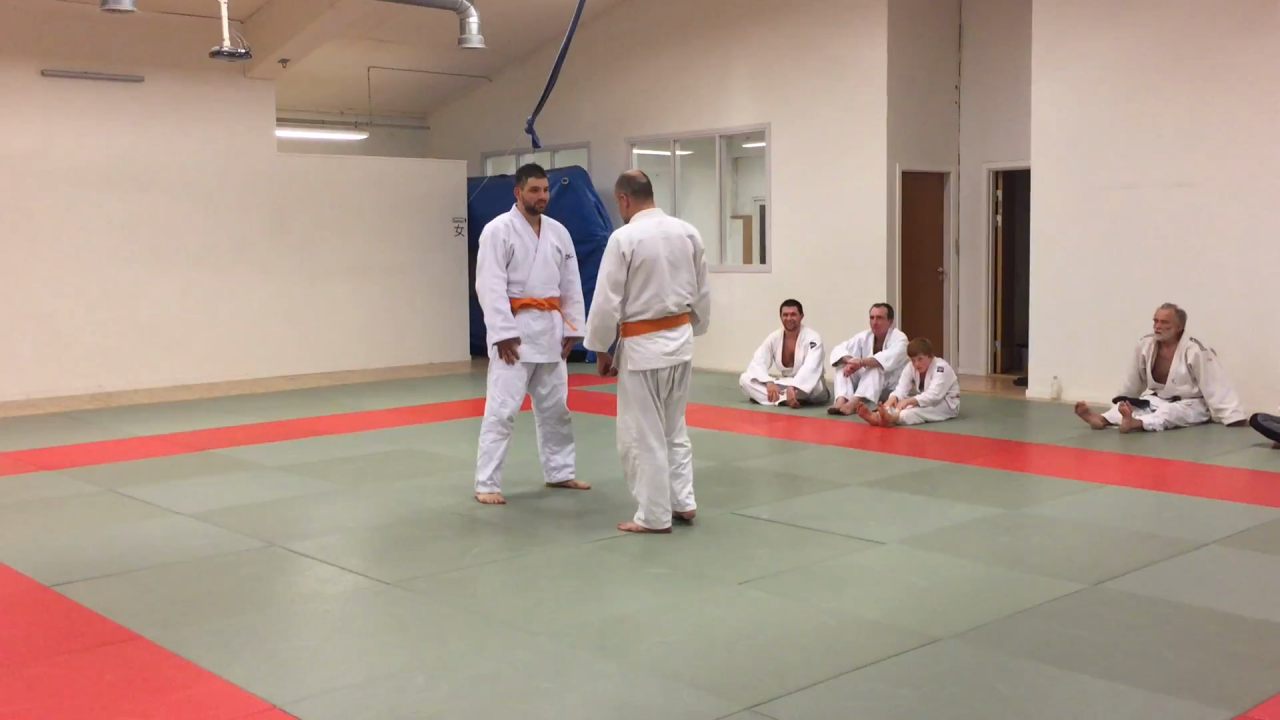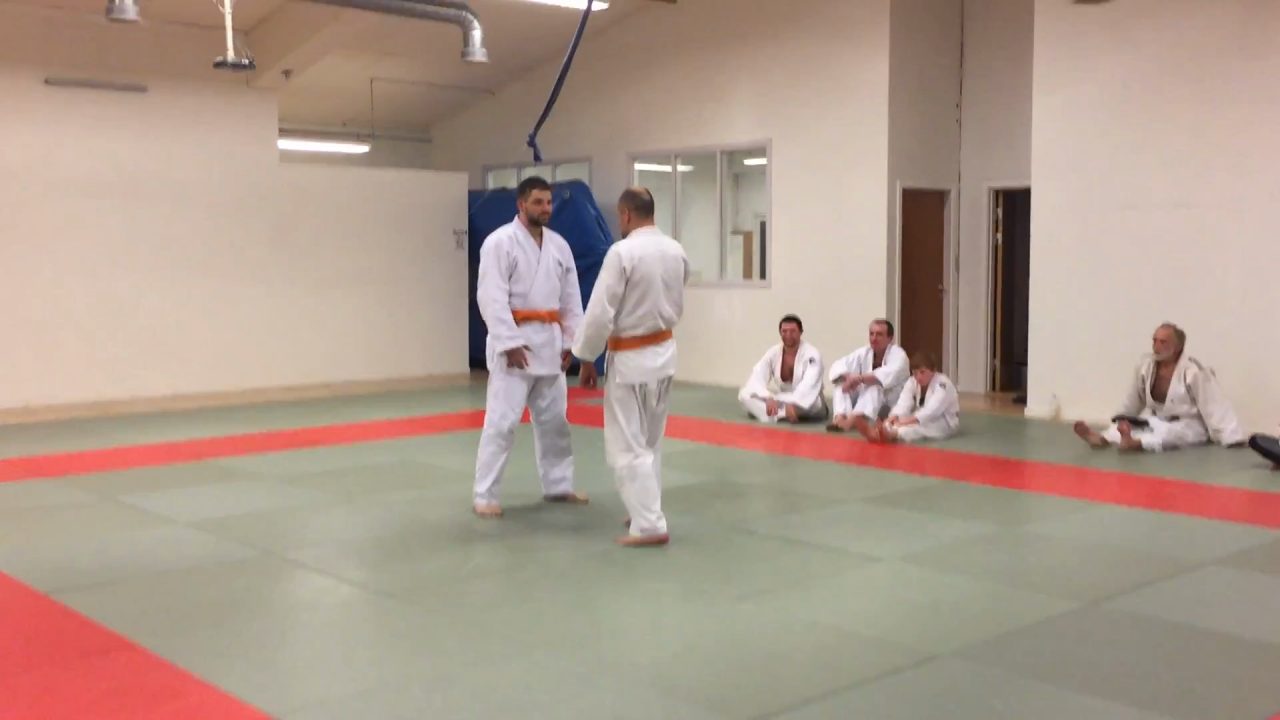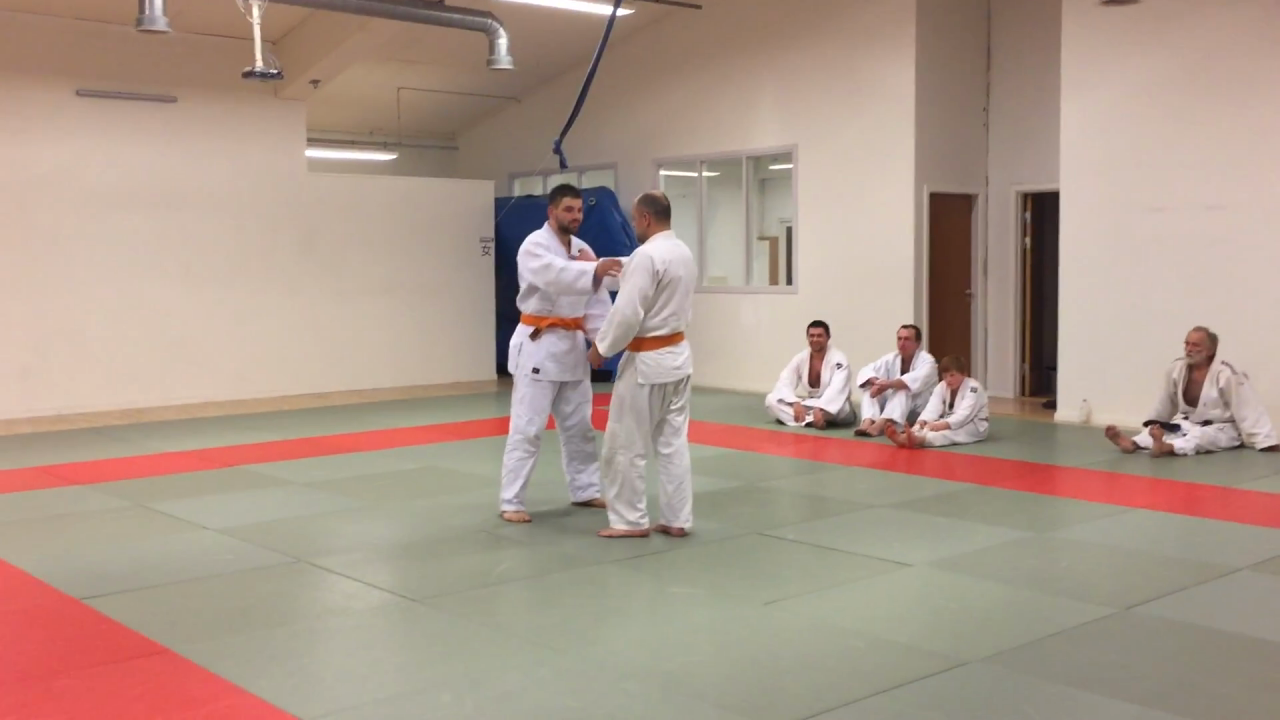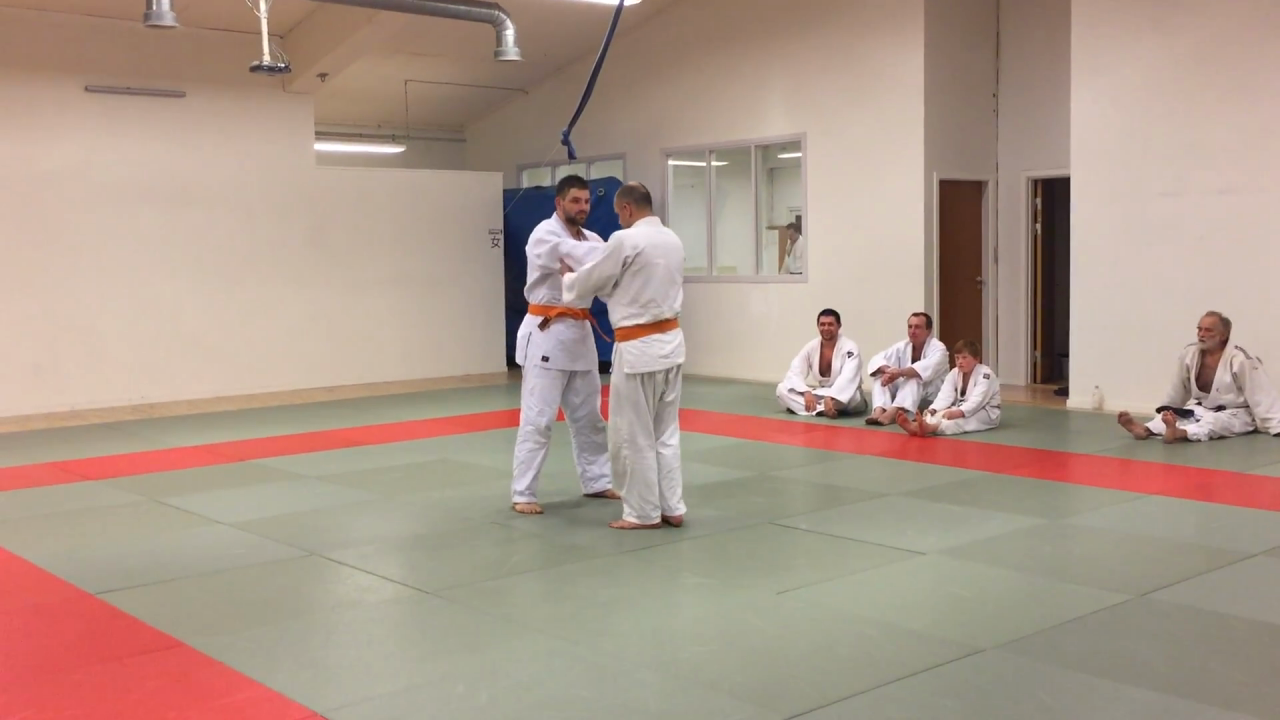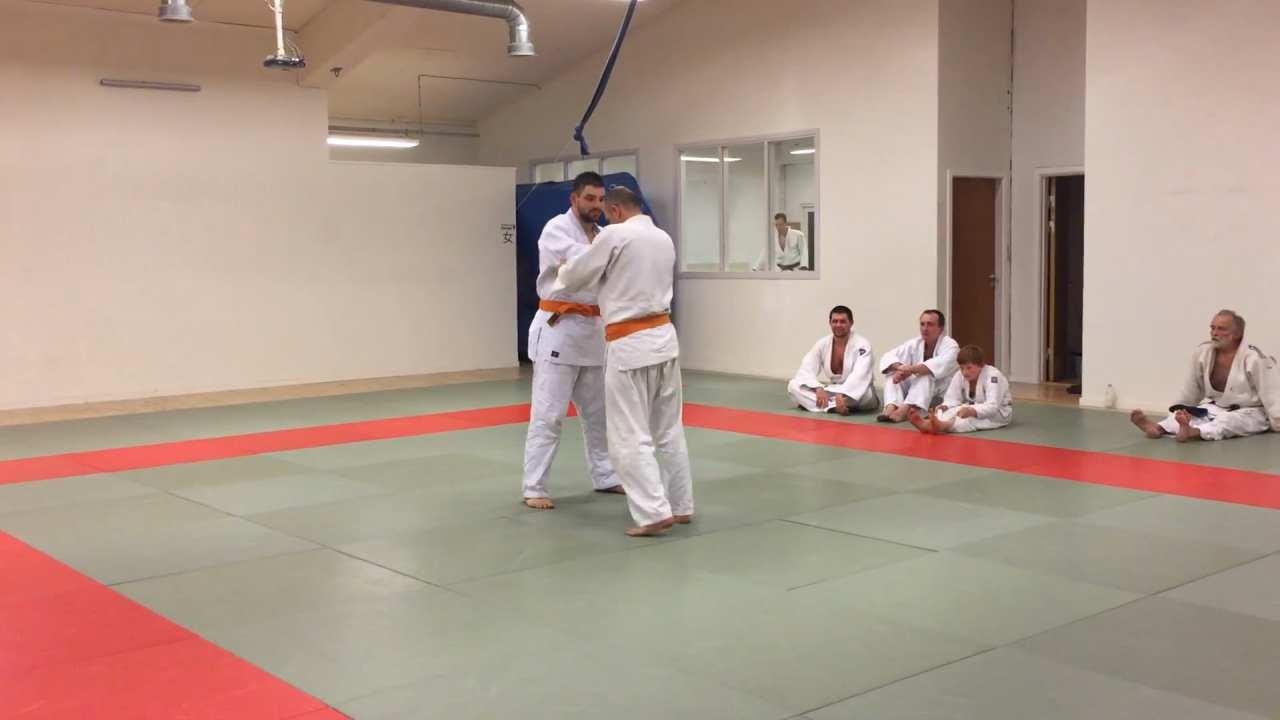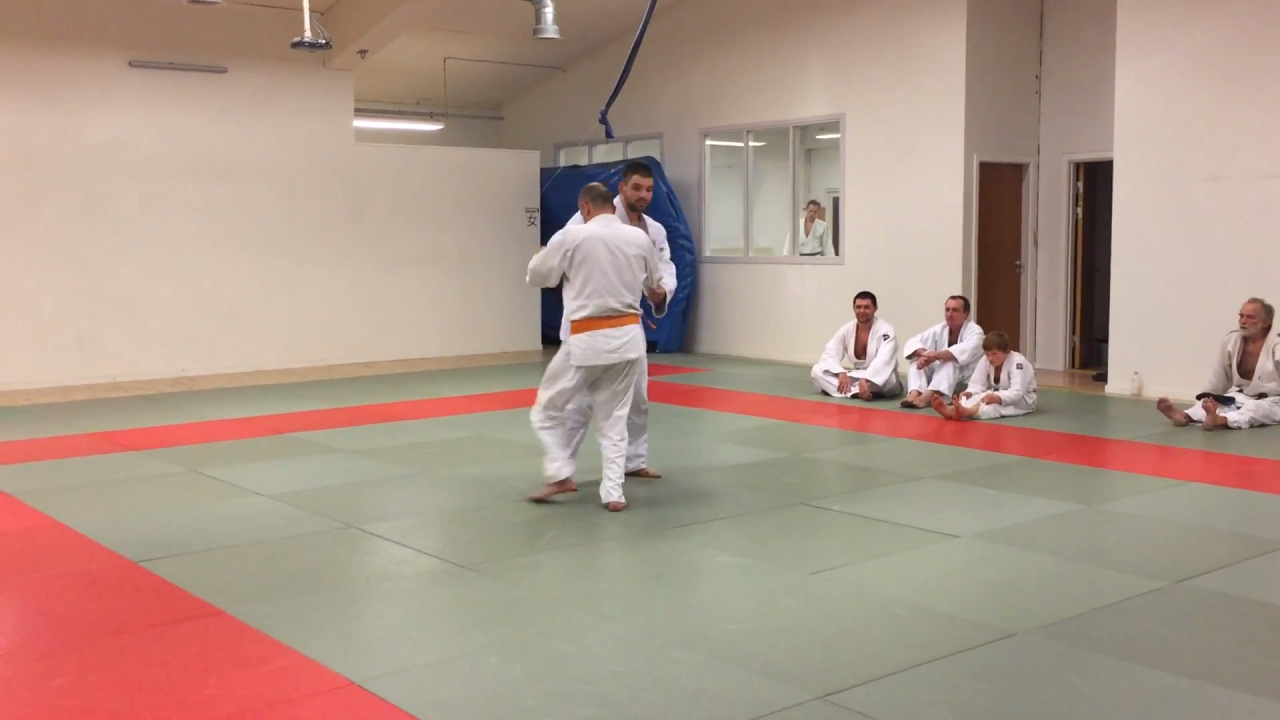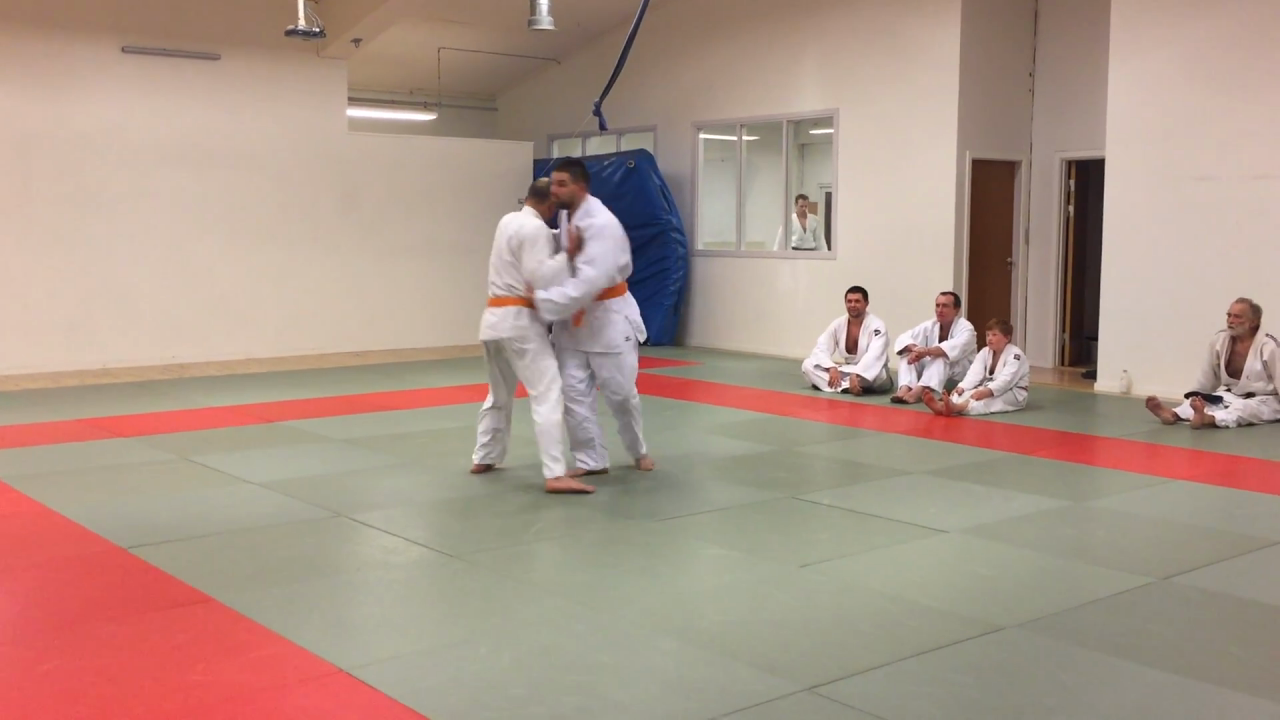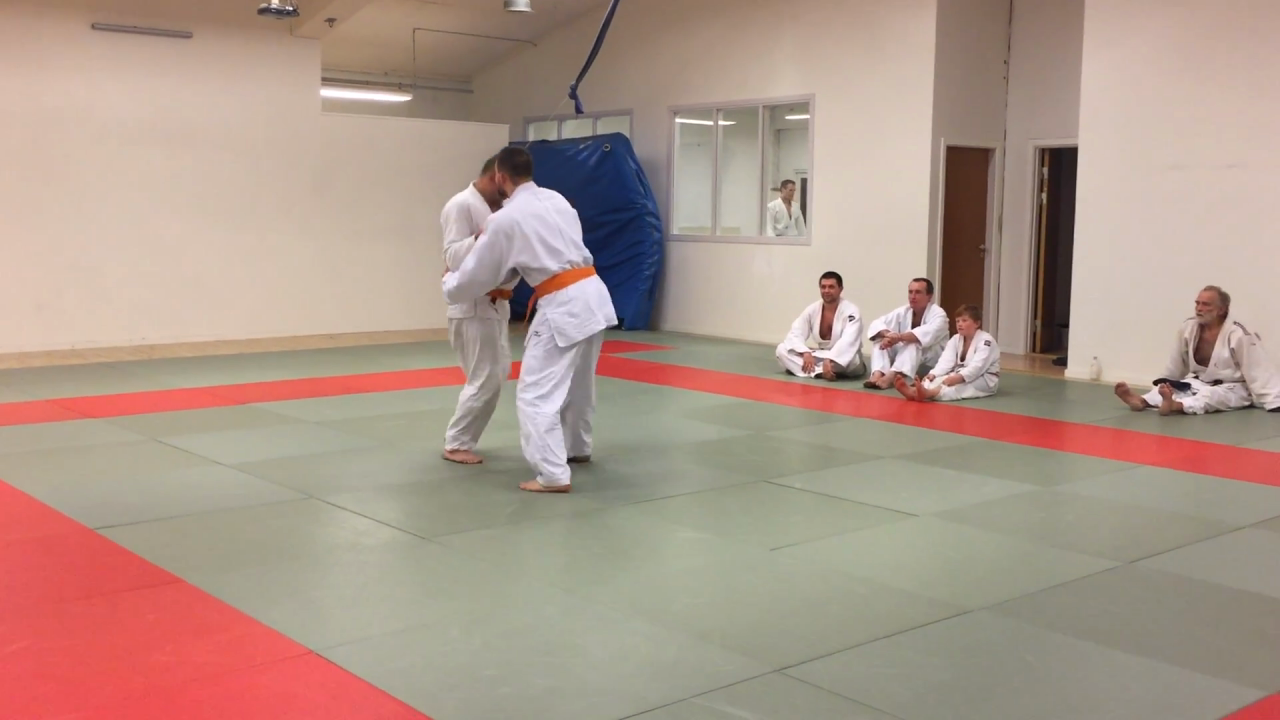
dt=0.5s
person 1, frame 1
left shoulder: (624, 238)
right shoulder: (687, 232)
left elbow: (607, 301)
right elbow: (701, 291)
left wrist: (601, 350)
left hip: (642, 345)
right hip: (680, 338)
left knee: (642, 435)
right knee: (674, 428)
left ankle: (654, 517)
right ankle: (683, 502)
person 1, frame 2
left shoulder: (622, 252)
right shoulder: (677, 252)
left elbow: (600, 313)
left wrist: (585, 358)
left hip: (631, 359)
right hip: (664, 353)
left knee: (627, 446)
right knee: (648, 440)
left ankle: (651, 524)
right ankle: (645, 515)
person 1, frame 3
left shoulder: (647, 255)
right shoulder: (683, 252)
left elbow: (627, 313)
left wrist: (601, 348)
left hip: (647, 359)
right hip: (677, 354)
left knee: (625, 445)
right knee: (673, 442)
left ankle: (631, 520)
right ankle: (677, 519)
person 1, frame 4
left shoulder: (626, 240)
right shoulder: (673, 240)
left elbow: (591, 282)
left wrist: (569, 277)
right wrist: (584, 273)
left hip: (638, 349)
right hip: (670, 341)
left knee: (632, 437)
right knee: (666, 433)
left ankle: (643, 513)
right ankle: (671, 508)
person 1, frame 5
left shoulder: (615, 235)
right shoulder: (664, 238)
left elbow: (578, 276)
left wrist: (562, 269)
left hip: (630, 344)
right hip: (663, 335)
left knee: (629, 436)
right knee: (669, 430)
left ankle: (654, 513)
right ankle: (681, 505)
person 1, frame 6
left shoulder: (572, 236)
right shoulder: (638, 237)
left elbow: (538, 275)
right elbow: (653, 287)
left wrist: (551, 259)
left hip: (587, 340)
right hip: (628, 337)
left knee: (548, 410)
right knee: (613, 420)
left ankle: (560, 474)
right ankle: (614, 493)
person 1, frame 7
left shoulder: (509, 221)
right shoulder: (535, 229)
right elbow: (541, 277)
left hip: (494, 318)
right hip: (519, 320)
left knee: (499, 394)
right knee: (547, 396)
left ankle: (484, 458)
right ankle: (555, 474)
person 1, frame 8
left shoulder: (499, 203)
right shoulder: (460, 207)
right elbow: (454, 258)
left hip: (496, 304)
right hip: (473, 307)
left knee: (496, 374)
right knee: (487, 380)
left ankle: (463, 434)
right ankle: (456, 445)
person 2, frame 1
left shoulder: (557, 231)
right shoulder: (498, 230)
left elbow: (570, 284)
right elbow: (490, 286)
left wrist: (572, 328)
right wrist: (503, 332)
left hip: (550, 328)
right hip: (514, 329)
left knee: (555, 407)
right knee: (502, 409)
left ankle: (559, 472)
right ankle: (486, 483)
person 2, frame 2
left shoulder: (558, 245)
right shoulder: (500, 242)
left elbow: (570, 297)
right elbow: (491, 296)
left wrist: (571, 342)
right wrist: (509, 341)
left hip: (548, 341)
right hip: (515, 342)
left knee: (554, 419)
right knee: (501, 421)
left ankle: (558, 485)
right ankle: (485, 495)
person 2, frame 3
left shoulder: (583, 250)
right shoulder: (534, 245)
left elbow: (596, 301)
right elbow: (555, 276)
right wrist: (594, 271)
left hip: (572, 345)
right hip: (538, 345)
left knee: (579, 425)
right knee: (527, 427)
left ankle: (585, 491)
right ankle: (511, 502)
person 2, frame 4
left shoulder: (590, 239)
right shoulder: (544, 234)
right elbow: (568, 253)
right wrist: (608, 252)
left hip: (580, 333)
right hip: (546, 335)
left knee: (588, 416)
right knee: (538, 419)
left ankle: (597, 482)
right ankle: (523, 493)
person 2, frame 5
right shoulder: (556, 229)
right elbow: (574, 257)
left hip: (591, 329)
right hip: (557, 329)
left knee: (599, 411)
right knee: (548, 413)
left ankle: (607, 478)
right ankle: (534, 488)
person 2, frame 6
left shoulder: (654, 230)
left elbow: (665, 269)
left wrist: (663, 289)
left knee: (636, 396)
right knee: (581, 397)
left ankle: (634, 460)
person 2, frame 7
left shoulder: (604, 226)
right shoulder: (573, 213)
left elbow: (588, 283)
left wrist: (541, 300)
left hip: (610, 314)
right hip: (574, 314)
left knee: (621, 392)
right knee: (573, 391)
left ankle: (637, 450)
right ankle: (590, 460)
person 2, frame 8
left shoulder: (505, 220)
right shoulder: (556, 199)
left elbow: (478, 275)
left wrist: (449, 285)
left hip: (564, 305)
right hip: (591, 294)
left knee: (537, 392)
right knee: (578, 384)
left ankle: (552, 475)
right ankle: (577, 448)
